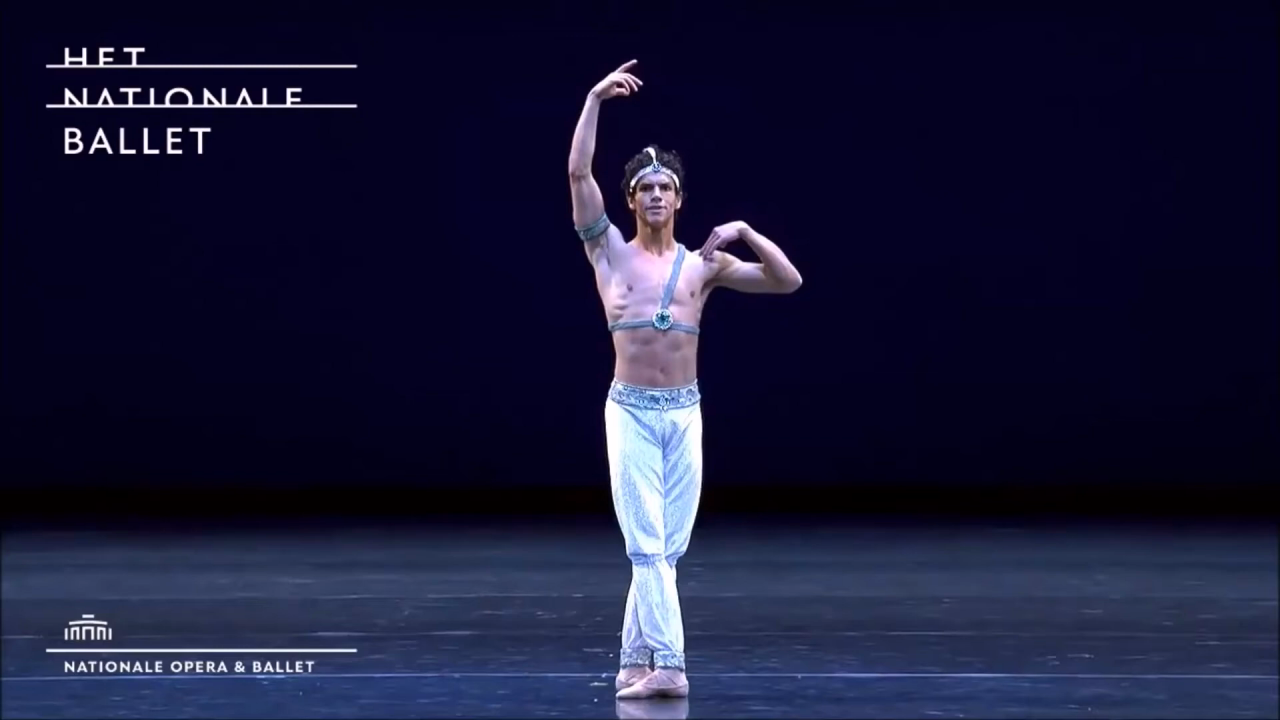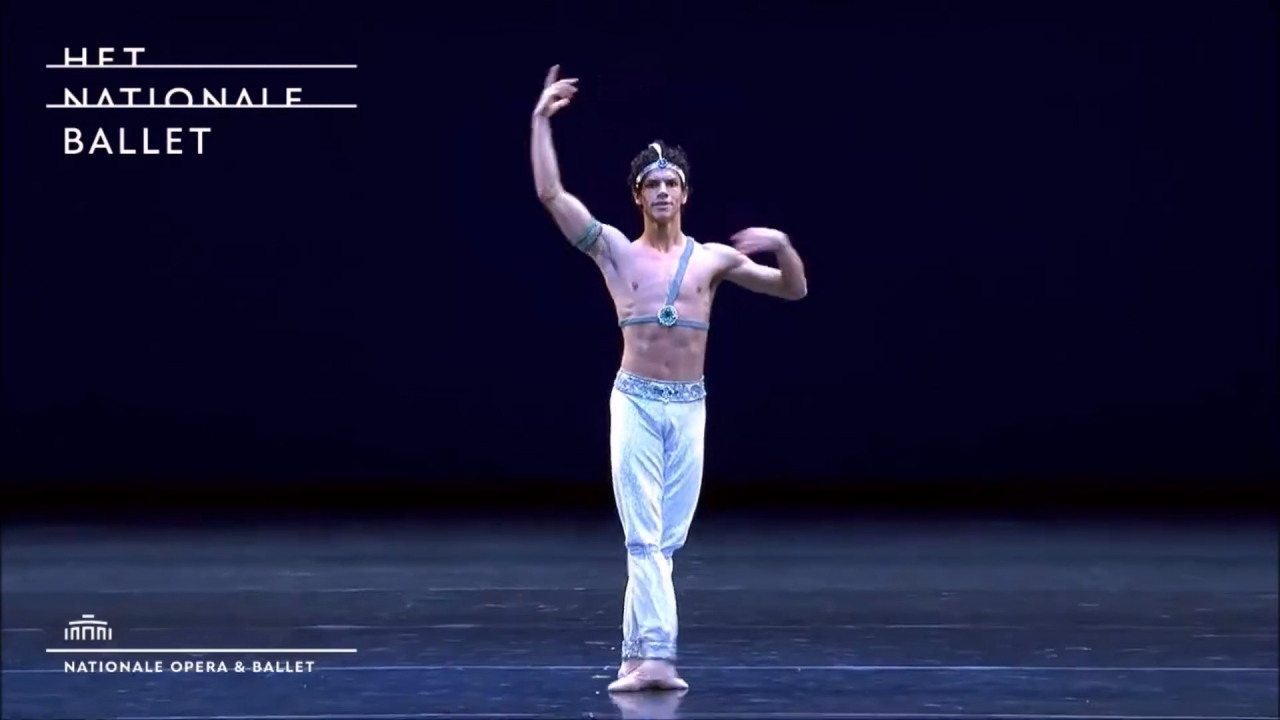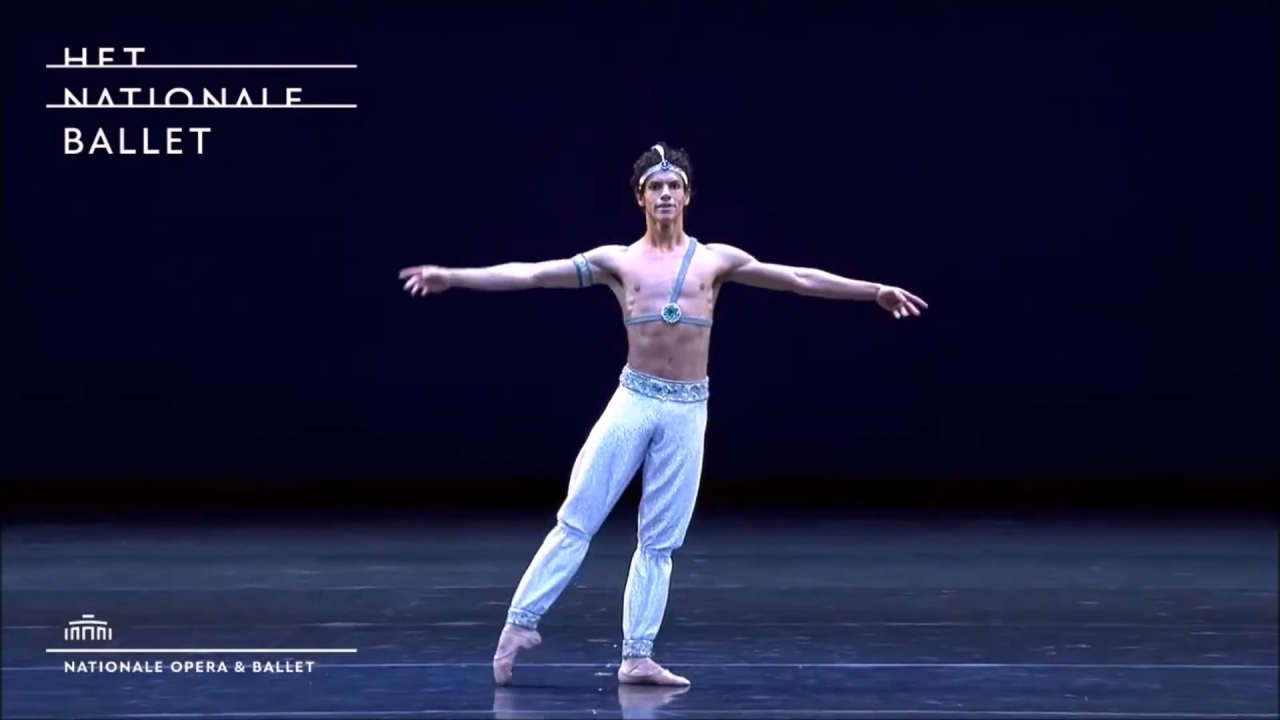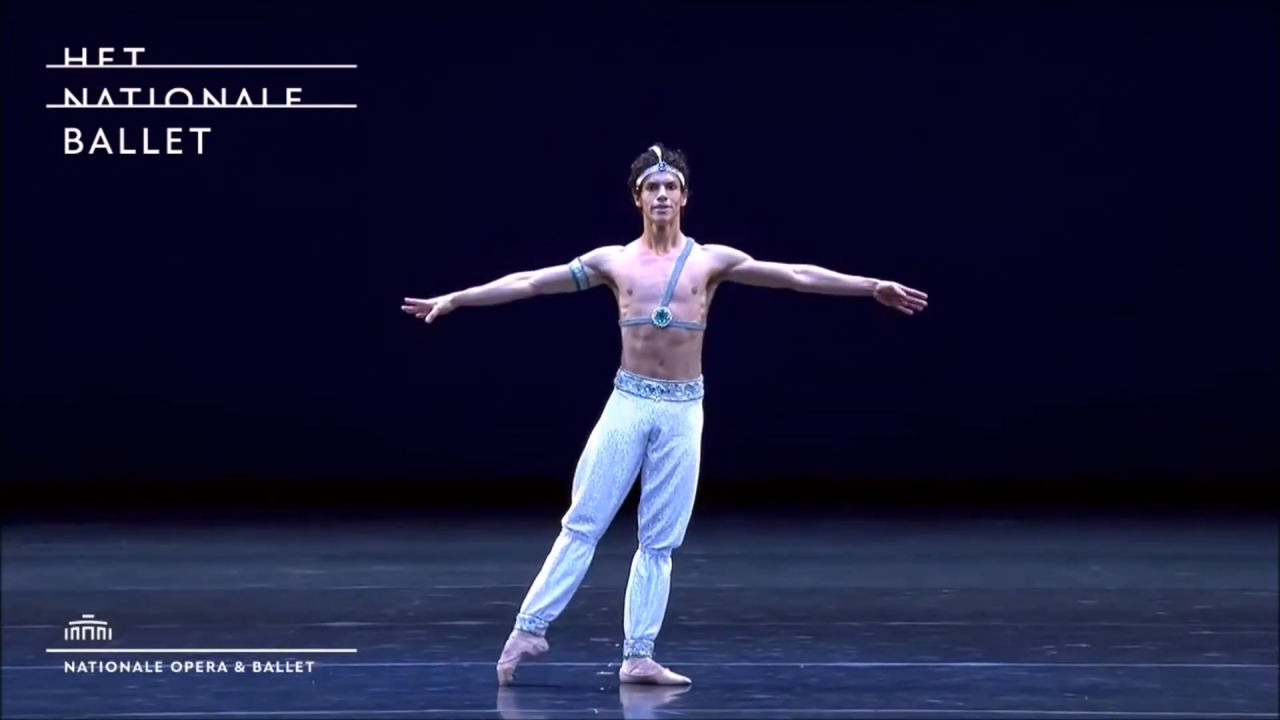
dt=0.3s
person 1, frame 1
left shoulder: (705, 264)
right shoulder: (609, 253)
left elbow: (789, 282)
right elbow: (578, 174)
left wrist: (745, 233)
right wrist: (593, 99)
left hip: (685, 414)
right hip: (631, 412)
left knee: (666, 549)
right knee: (648, 546)
left ankle: (635, 665)
right ankle: (666, 666)
person 1, frame 2
left shoulder: (713, 257)
right shoulder: (614, 250)
left elbow: (795, 289)
right elbow: (550, 194)
left wrist: (779, 241)
right wrist: (542, 120)
left hip: (689, 408)
right hip: (635, 404)
left knee: (665, 541)
right knee: (644, 538)
left ankle: (638, 656)
right ankle: (654, 656)
person 1, frame 3
left shoulder: (717, 258)
right shoulder: (615, 259)
left elbow: (798, 278)
right elbow: (529, 275)
left wrist: (875, 290)
right wrist: (448, 275)
left hip: (688, 409)
right hip: (634, 400)
left knee: (661, 540)
right knee: (578, 518)
left ankle: (637, 656)
right ankle: (521, 622)
person 1, frame 4
left shoulder: (712, 259)
right shoulder: (611, 259)
left elbow: (796, 276)
right elbow: (528, 283)
left wrist: (872, 286)
right wrist: (452, 300)
left hip: (683, 409)
right hip: (629, 403)
left knee: (661, 540)
right knee: (583, 522)
left ankle: (638, 657)
right ankle: (529, 627)
